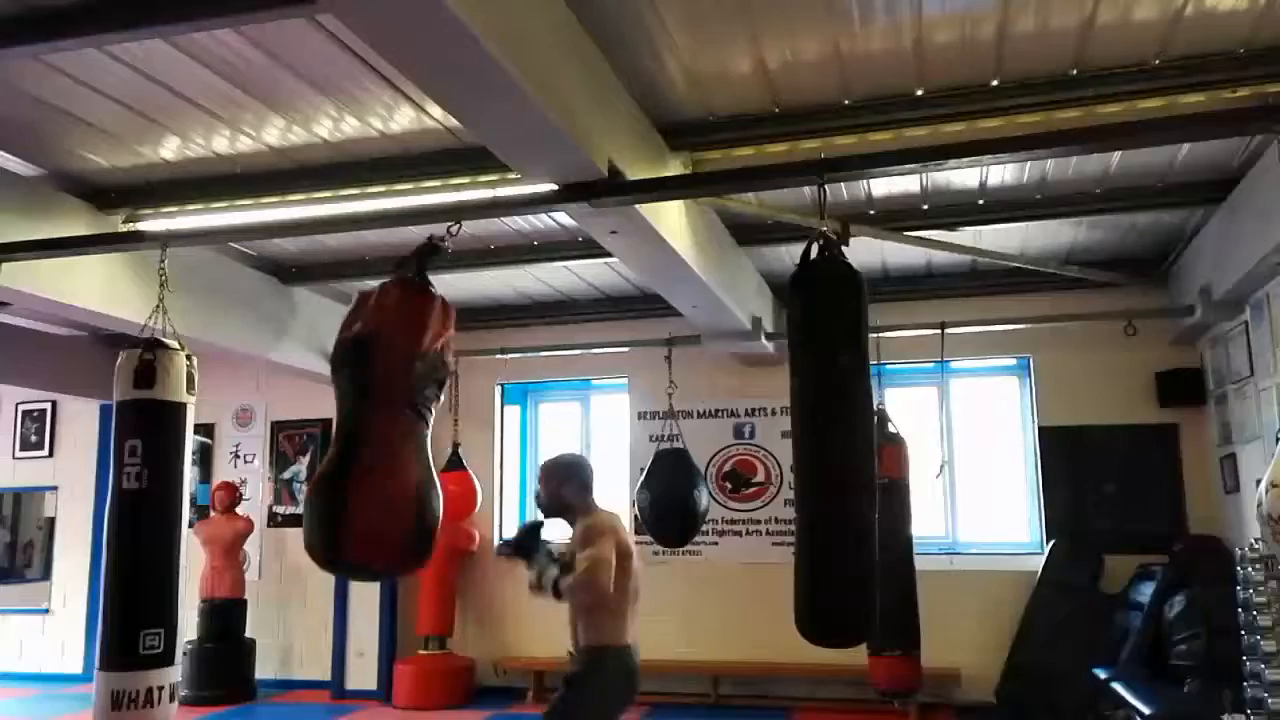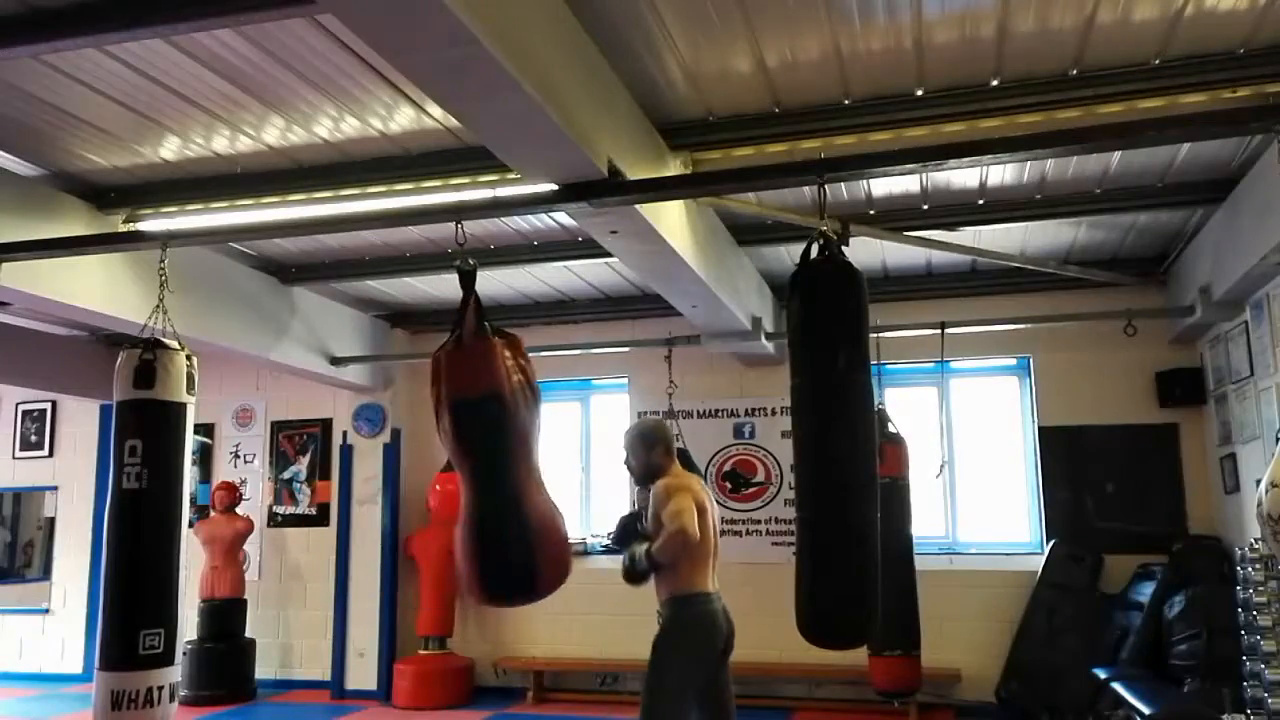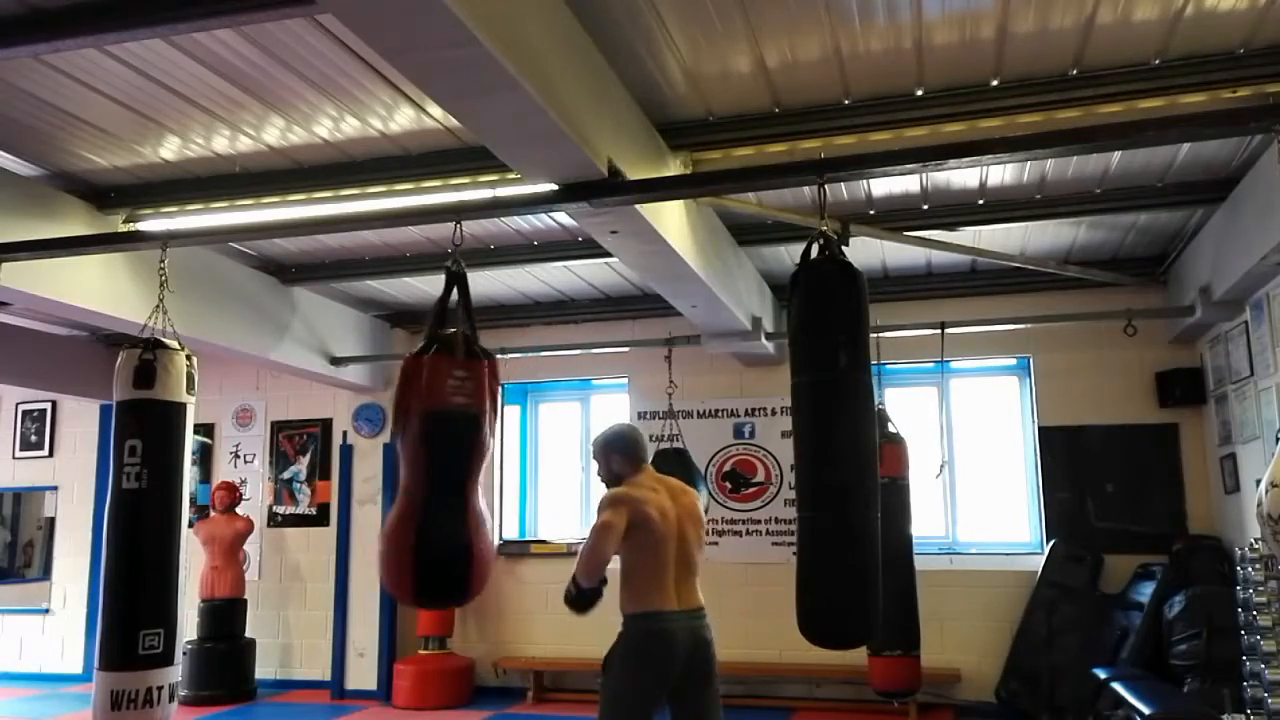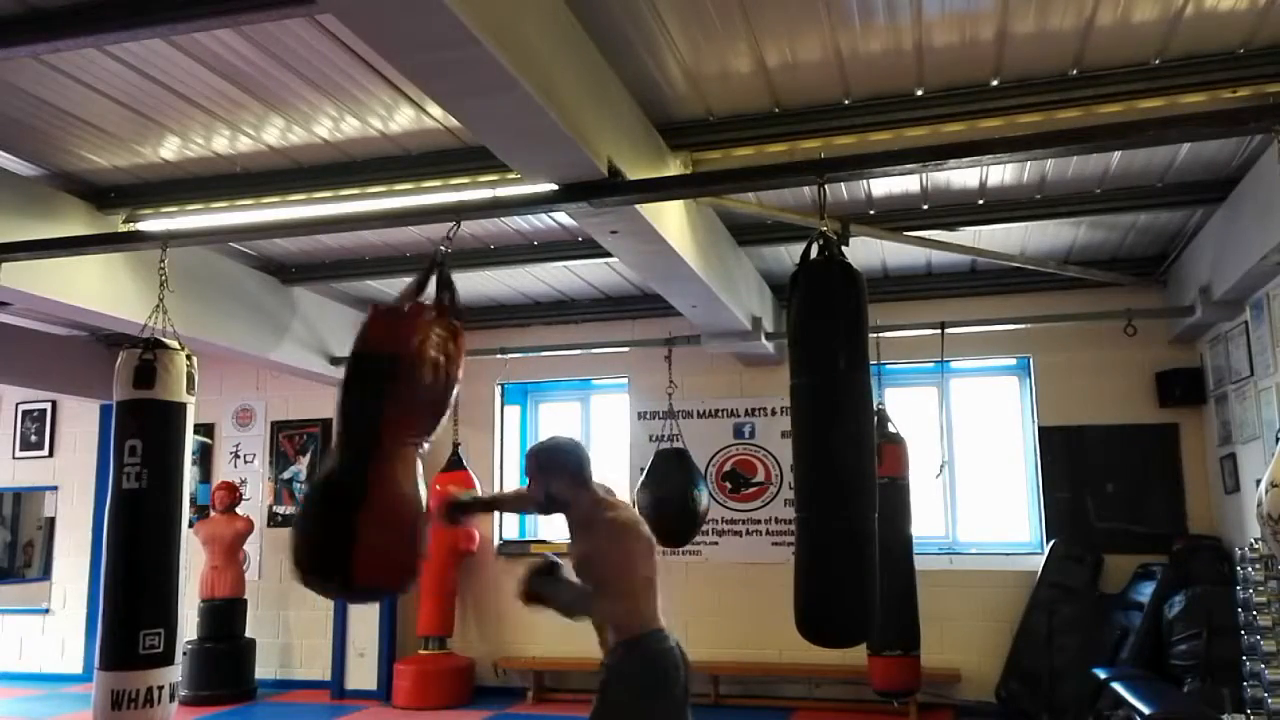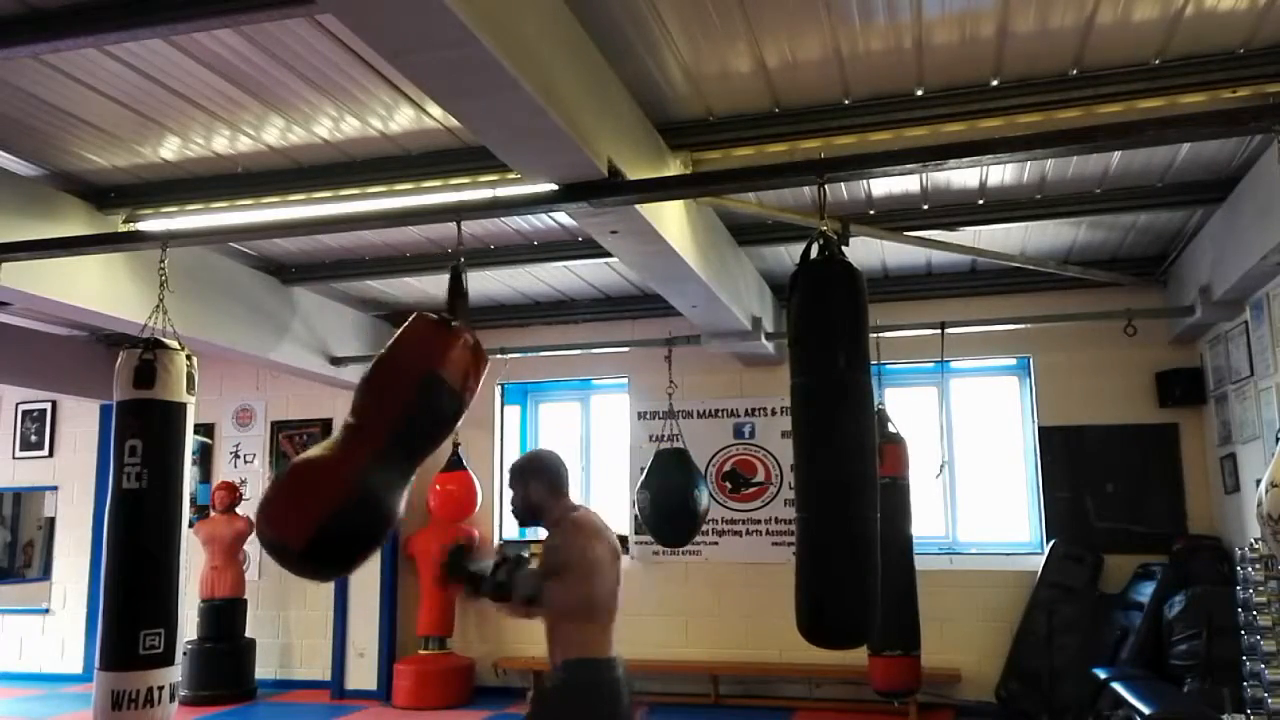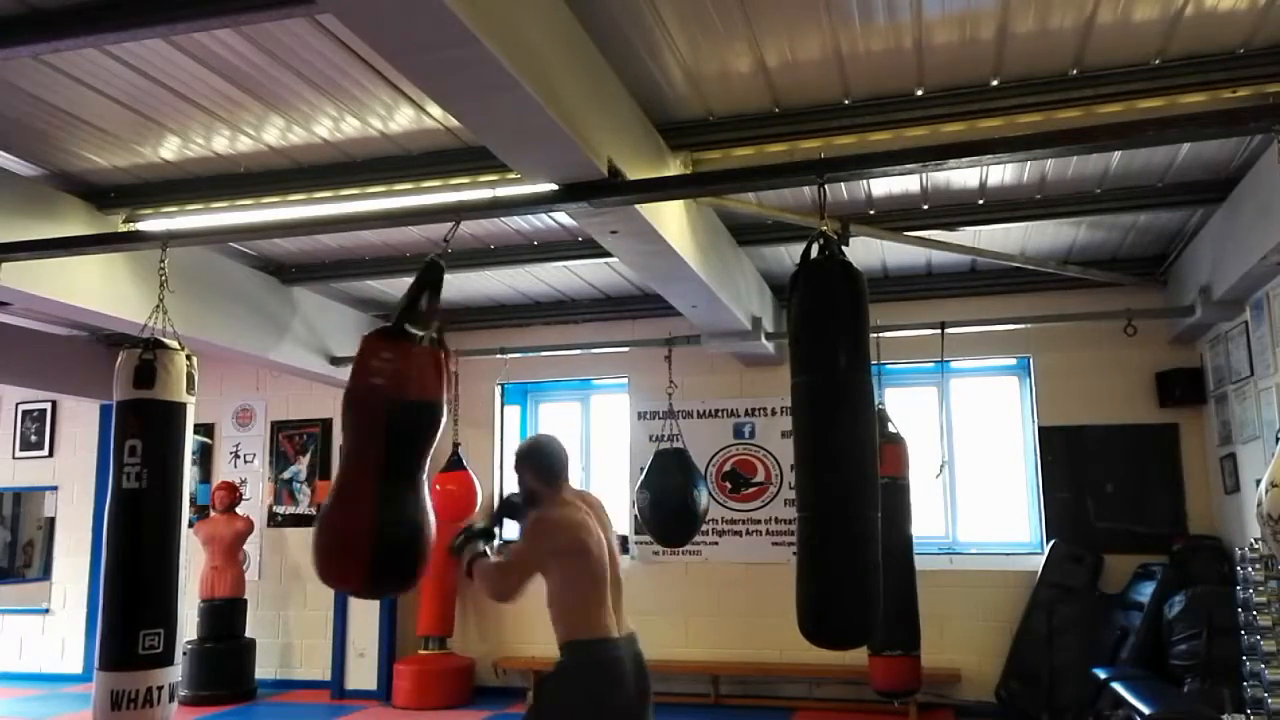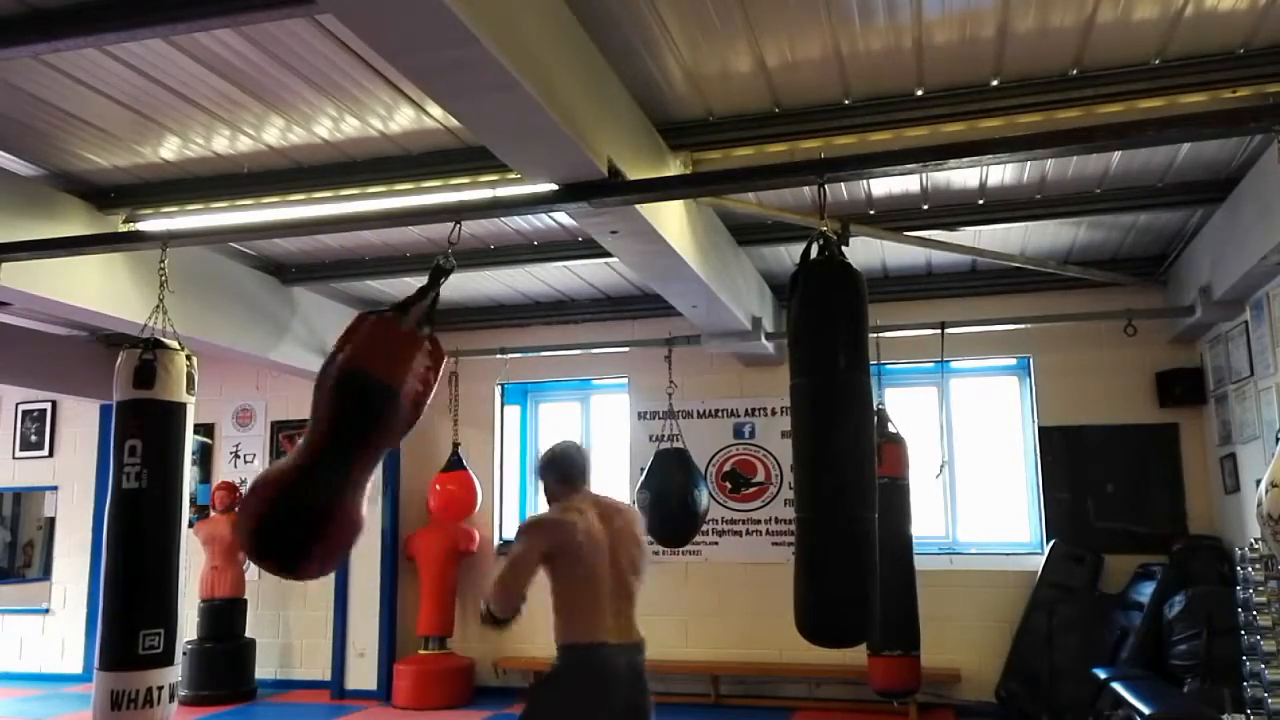
dt=0.7s
person 1, frame 1
left shoulder: (595, 529)
right shoulder: (602, 524)
left elbow: (595, 589)
left wrist: (549, 576)
right wrist: (554, 563)
left hip: (604, 667)
right hip: (618, 660)
person 1, frame 2
left shoulder: (668, 487)
right shoulder: (693, 485)
left elbow: (684, 533)
left wrist: (643, 556)
right wrist: (651, 537)
left hip: (688, 618)
right hip: (712, 614)
person 1, frame 3
left shoulder: (621, 498)
right shoulder: (689, 496)
left elbow: (593, 561)
left wrist: (582, 583)
left hip: (650, 634)
right hip: (697, 629)
person 1, frame 4
left shoulder: (619, 526)
right shoulder: (595, 497)
left elbow: (634, 615)
left wrist: (558, 592)
right wrist: (478, 503)
left hip: (644, 663)
right hip: (659, 660)
person 1, frame 5
left shoulder: (579, 530)
right shoulder: (559, 540)
left elbow: (592, 601)
right elbow: (530, 607)
left hip: (583, 684)
right hip: (607, 681)
person 1, frame 6
left shoulder: (550, 522)
right shoulder: (589, 504)
left elbow: (501, 587)
left wrist: (474, 553)
left hip: (590, 665)
right hip: (627, 657)
person 1, frame 7
left shoulder: (550, 526)
right shoulder: (629, 516)
left elbow: (505, 595)
left wrist: (496, 610)
left hip: (583, 667)
right hip: (632, 663)
